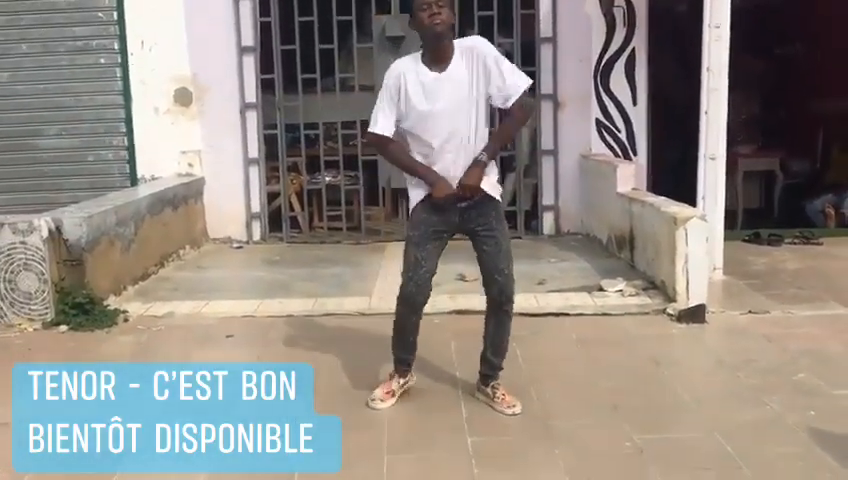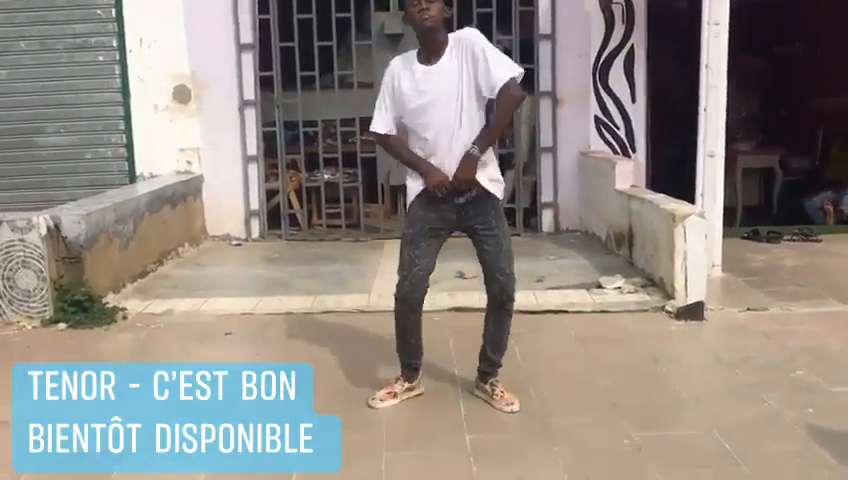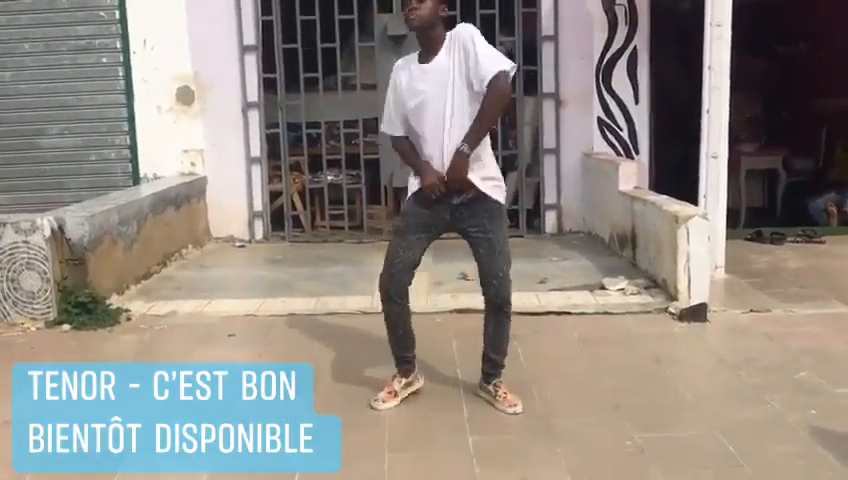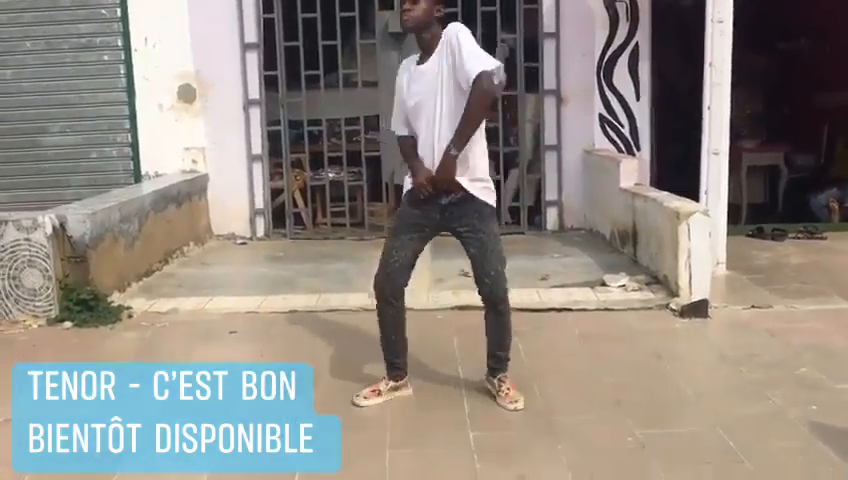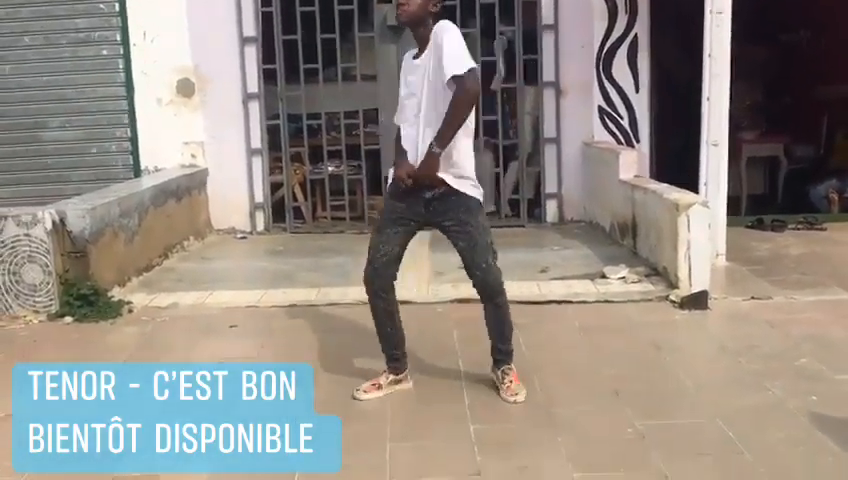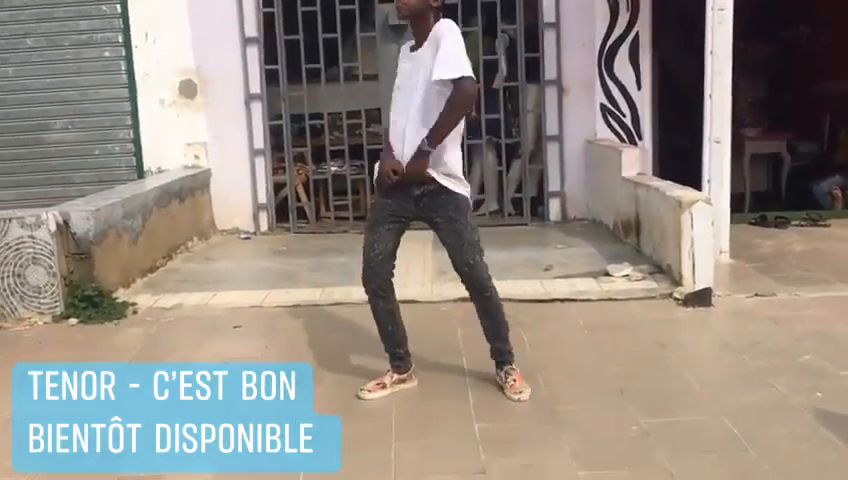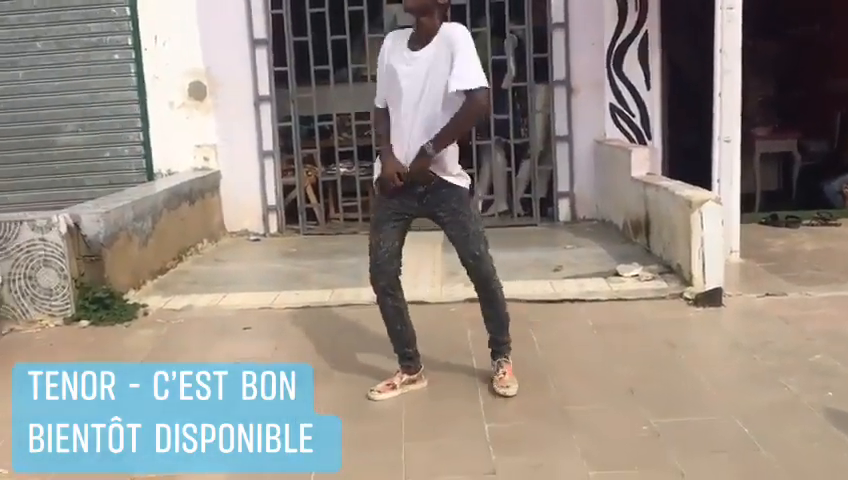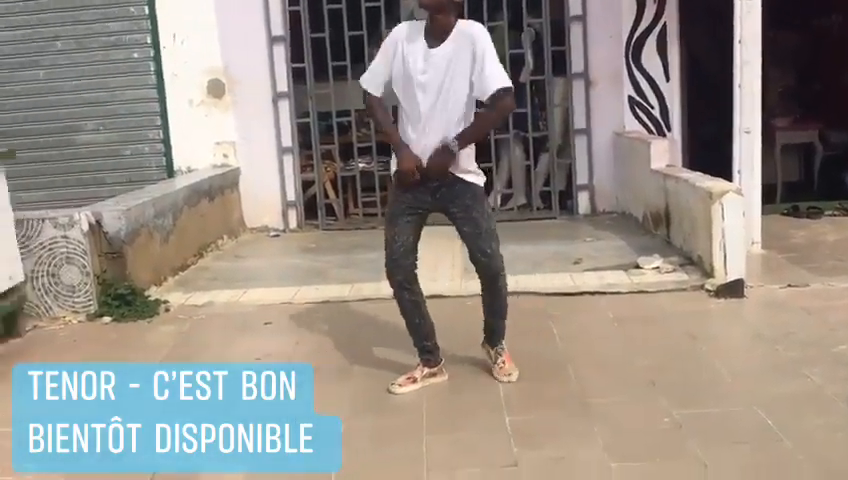
dt=0.1s
person 1, frame 1
left shoulder: (478, 51)
right shoulder: (400, 72)
left elbow: (522, 103)
right elbow: (380, 136)
left wrist: (481, 162)
right wrist: (428, 176)
left hip: (481, 195)
right hip: (431, 198)
left knee: (502, 289)
right knee: (413, 291)
left ankle: (489, 381)
right ankle: (402, 372)
person 1, frame 2
left shoulder: (471, 43)
right shoulder: (398, 69)
left elbow: (512, 91)
right elbow: (384, 133)
left wrist: (474, 153)
right wrist: (426, 169)
left hip: (480, 190)
right hip: (429, 194)
left knee: (503, 287)
right knee: (409, 289)
left ankle: (487, 378)
right ankle: (409, 376)
person 1, frame 3
left shoulder: (465, 38)
right shoulder: (402, 70)
left elbow: (503, 86)
left wrist: (464, 152)
right wrist: (423, 169)
left hip: (477, 190)
right hip: (428, 194)
left knee: (498, 291)
right knee: (392, 281)
left ankle: (492, 380)
right ankle: (406, 372)
person 1, frame 4
left shoulder: (456, 38)
right shoulder: (406, 70)
left elbow: (488, 86)
left wrist: (452, 154)
right wrist: (416, 168)
left hip: (469, 190)
right hip: (421, 194)
left knee: (494, 289)
right knee: (387, 283)
left ankle: (498, 375)
right ankle: (396, 376)
person 1, frame 5
left shoulder: (445, 33)
right shoulder: (409, 60)
left elbow: (468, 87)
left wrist: (434, 153)
right wrist: (403, 162)
left hip: (452, 184)
right hip: (406, 187)
left knee: (488, 279)
right knee: (376, 275)
left ankle: (504, 365)
right ankle: (397, 369)
person 1, frame 6
right shoulder: (405, 52)
left elbow: (466, 92)
left wrist: (424, 151)
right wrist: (388, 155)
left hip: (441, 182)
right hip: (396, 183)
left knee: (475, 275)
right knee: (374, 275)
left ankle: (505, 364)
right ankle: (401, 368)
person 1, frame 7
left shoulder: (453, 37)
right shoulder: (392, 44)
left elbow: (478, 101)
left wrist: (428, 152)
right wrist: (387, 155)
left hip: (444, 177)
right hip: (397, 180)
left knee: (481, 267)
right knee: (382, 273)
left ankle: (500, 356)
right ankle: (409, 368)
person 1, frame 8
left shoulder: (473, 35)
right shoulder: (401, 36)
left elbow: (503, 100)
right elbow: (371, 93)
left wrist: (450, 149)
right wrist: (401, 150)
left hip: (457, 173)
right hip: (409, 175)
left knee: (490, 263)
right knee: (398, 269)
left ankle: (496, 344)
right ankle: (430, 362)
